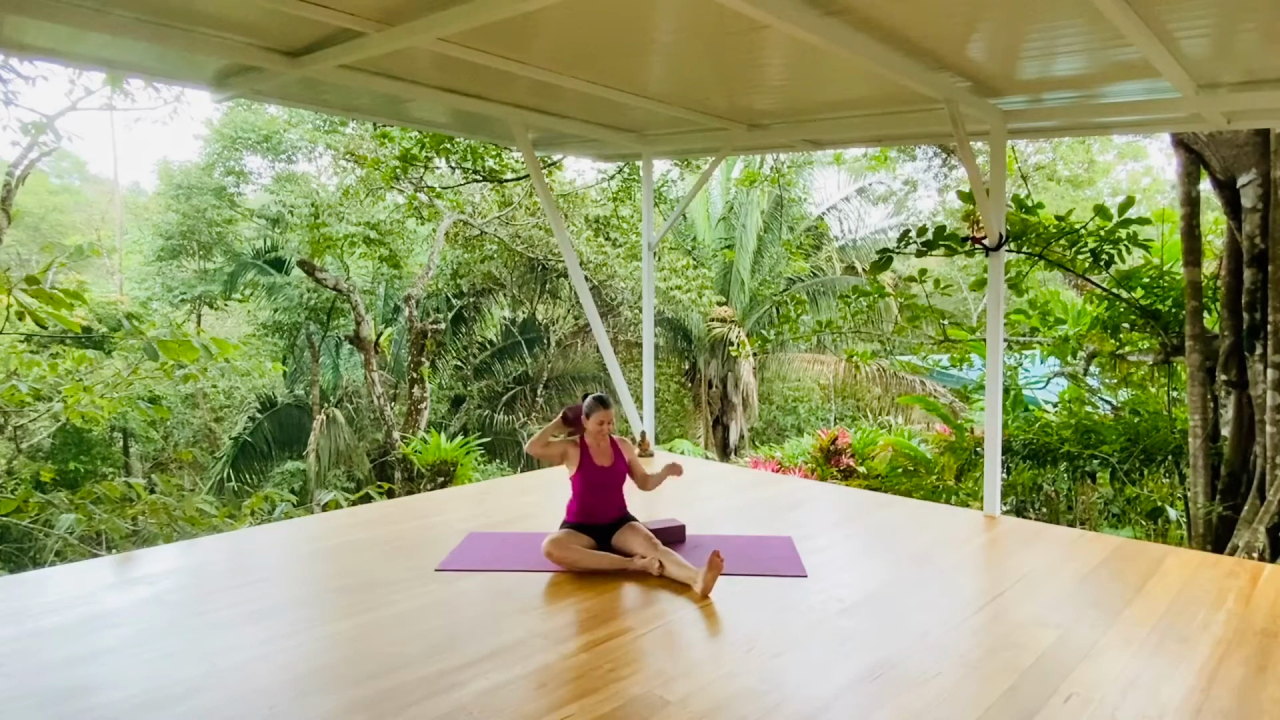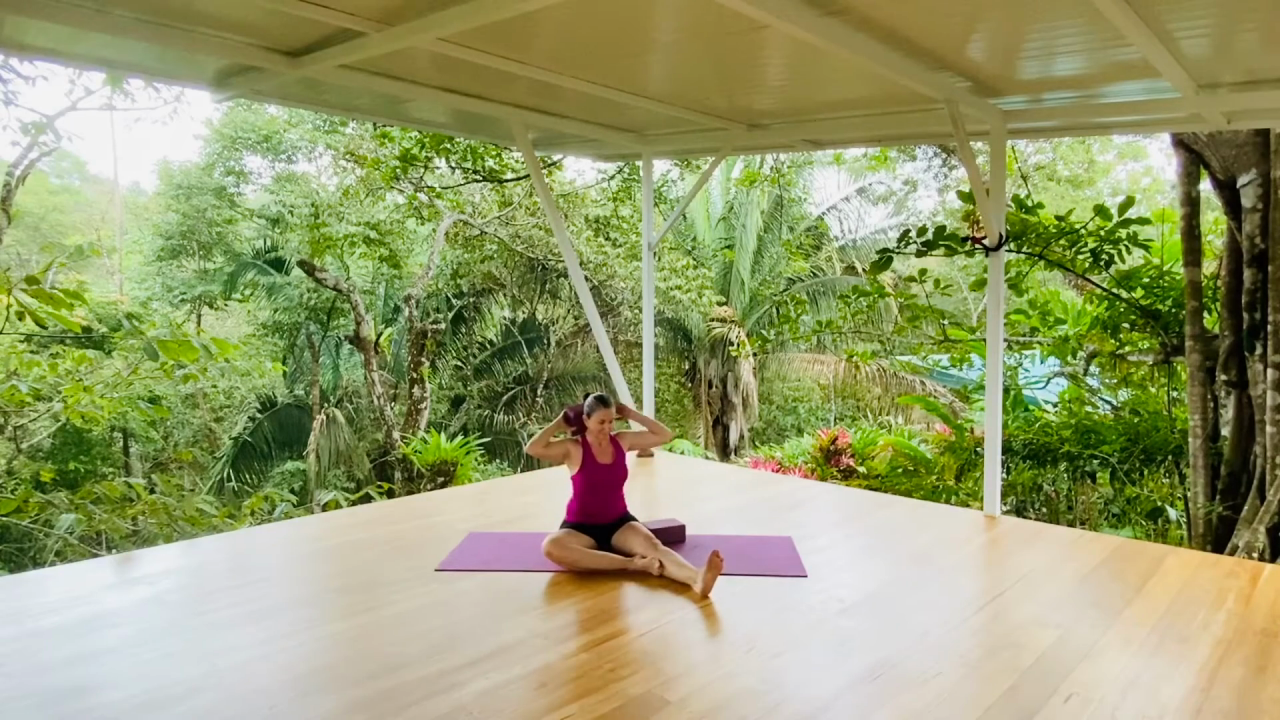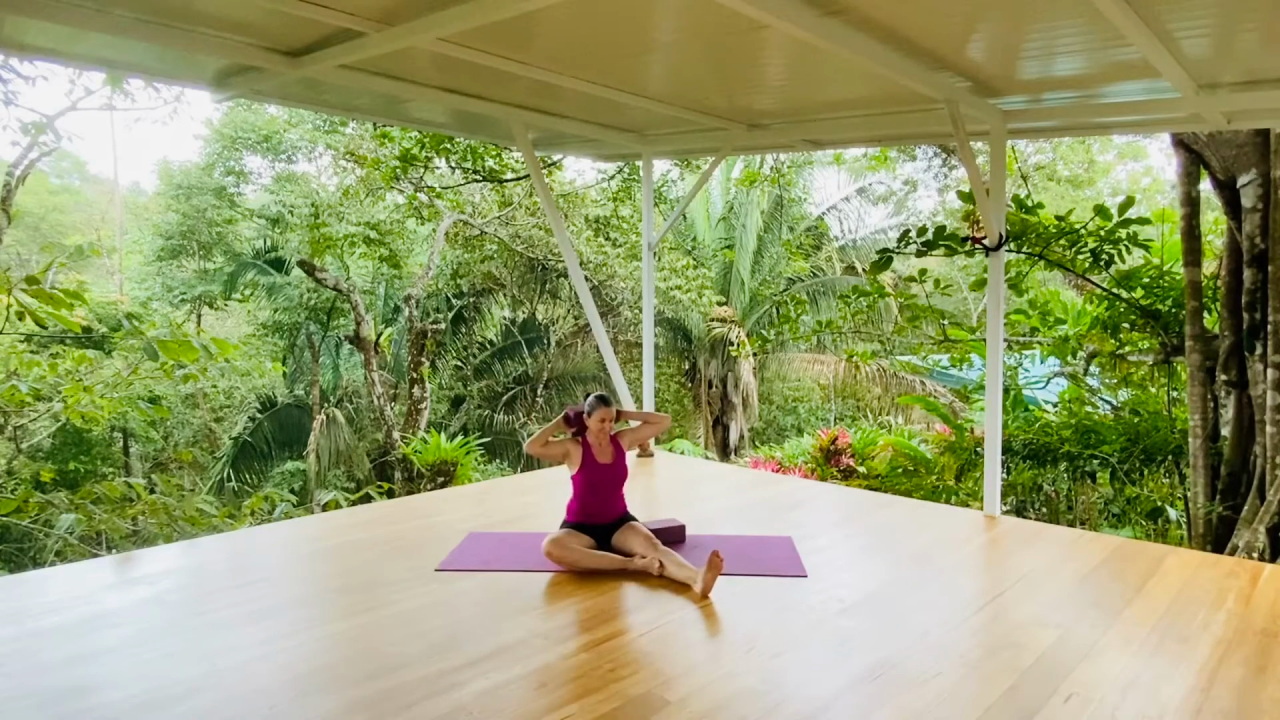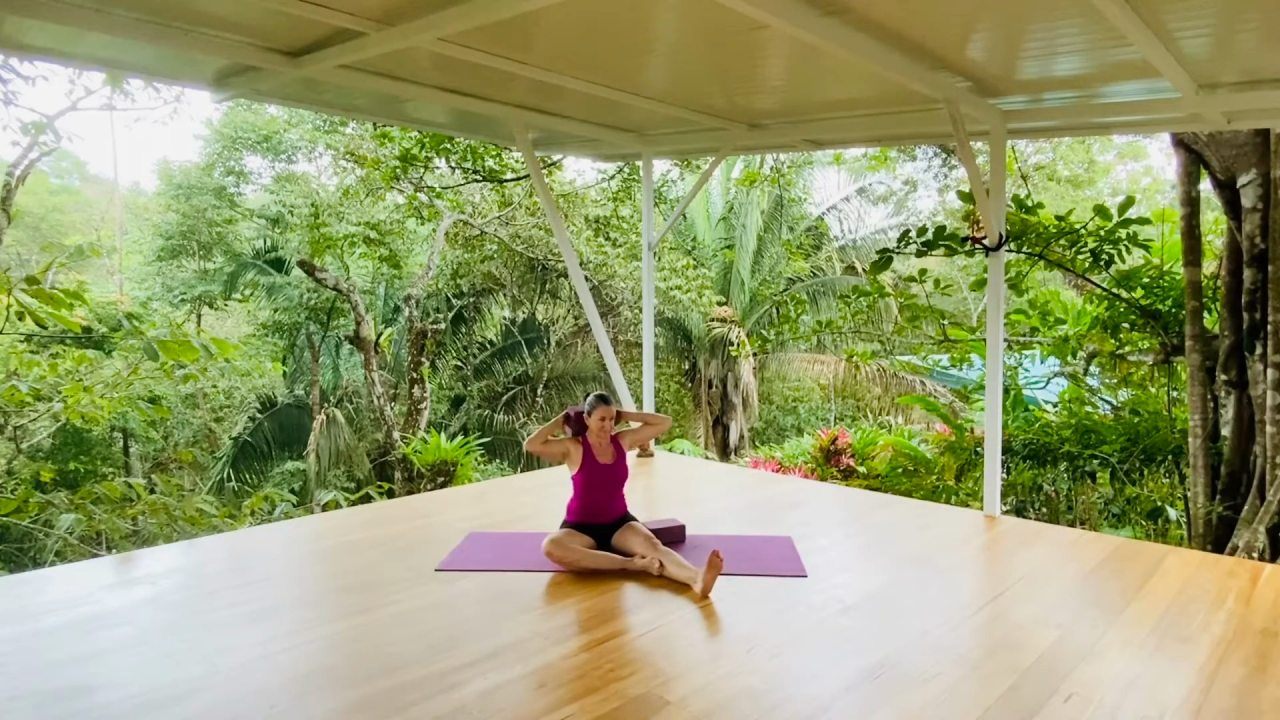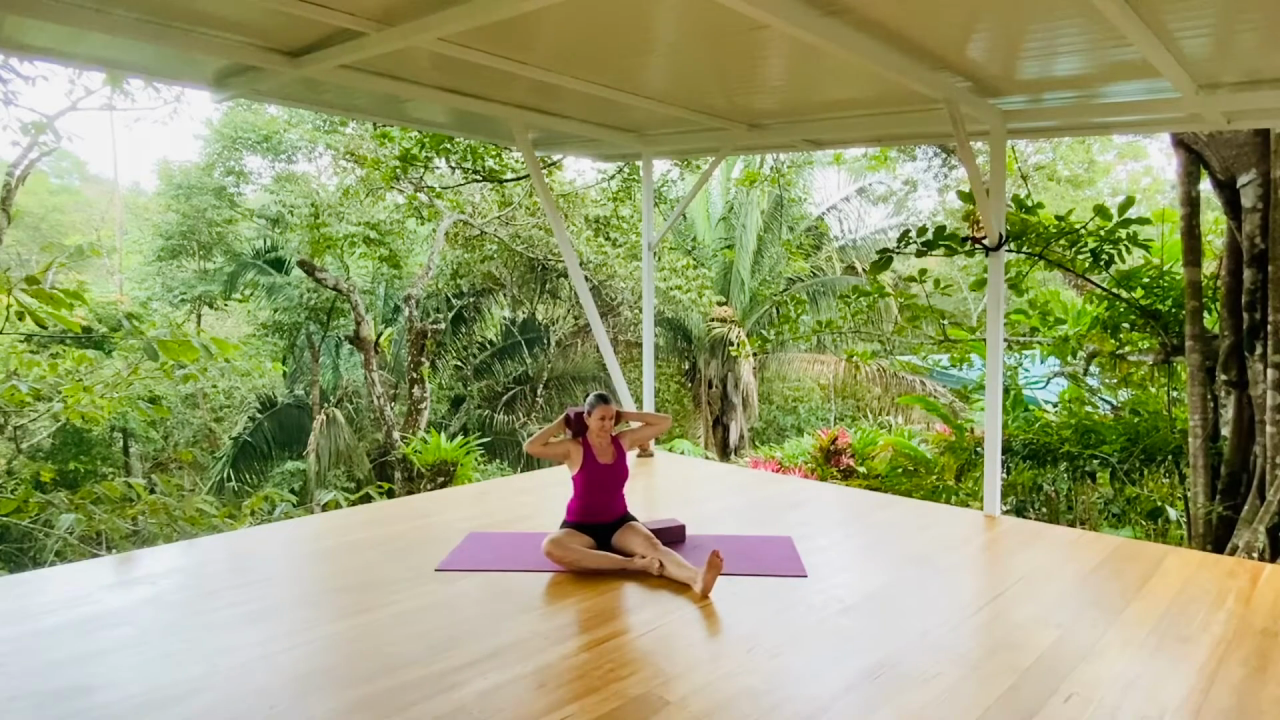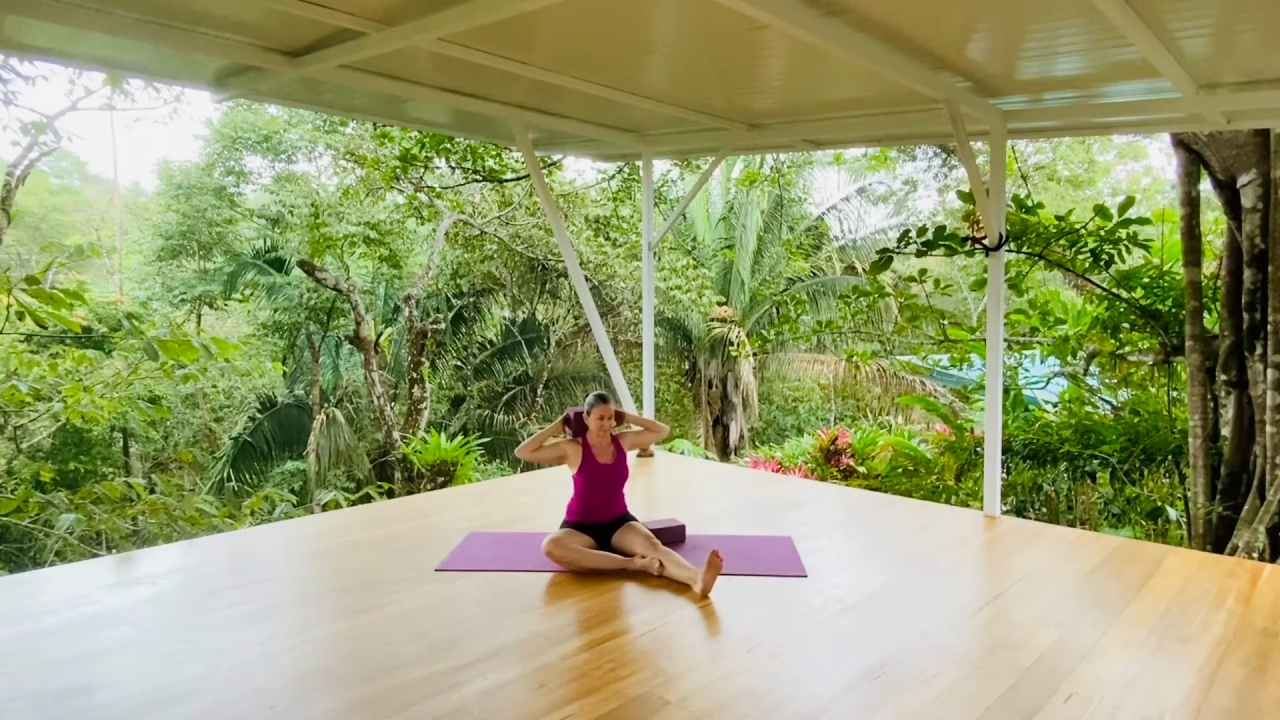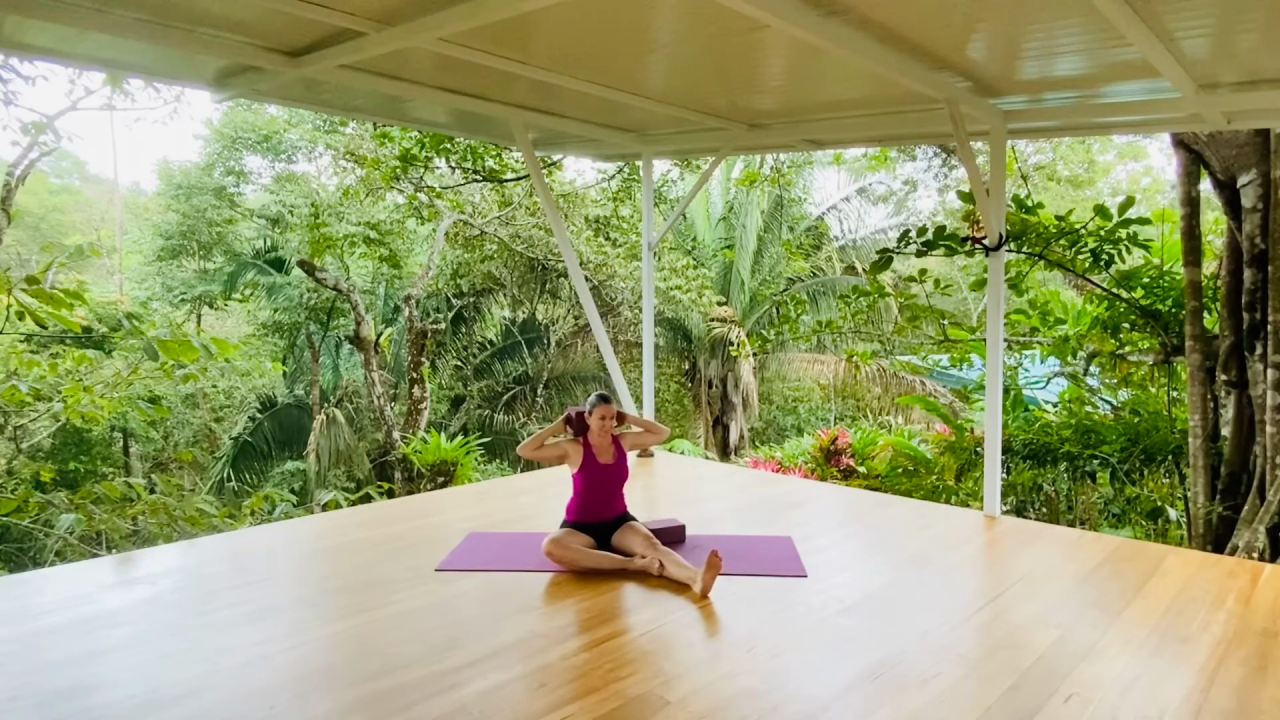
dt=0.4s
person 1, frame 1
left shoulder: (622, 445)
right shoulder: (571, 448)
left elbow: (644, 483)
right elbow: (532, 448)
left wrist: (664, 473)
right wrist: (558, 424)
left hip: (618, 523)
right hip: (581, 527)
left knee: (652, 545)
right knee: (551, 548)
left ankle: (696, 578)
right ankle: (632, 563)
person 1, frame 2
left shoulder: (622, 441)
right shoulder: (573, 448)
left elbow: (665, 435)
right elbow: (532, 449)
left wrist: (631, 415)
right wrist: (559, 423)
left hip: (619, 522)
right hip: (581, 527)
left knee: (652, 545)
right knee: (551, 547)
left ankle: (696, 578)
right ankle: (632, 564)
person 1, frame 3
left shoulder: (622, 440)
right shoulder: (573, 448)
left elbow: (664, 421)
right elbow: (531, 447)
left wrist: (624, 415)
right wrist: (559, 423)
left hip: (619, 522)
right hip: (581, 526)
left knee: (652, 544)
right knee: (551, 547)
left ankle: (696, 578)
right ankle: (631, 563)
person 1, frame 4
left shoulder: (623, 441)
right shoulder: (573, 447)
left elbow: (665, 422)
right elbow: (531, 445)
left wrist: (624, 416)
right wrist: (560, 420)
left hip: (619, 522)
right hip: (581, 527)
left knee: (652, 545)
right knee: (551, 547)
left ankle: (696, 578)
right ankle: (632, 564)
person 1, frame 5
left shoulder: (623, 440)
right shoulder: (574, 448)
left elbow: (665, 422)
right elbow: (531, 447)
left wrist: (625, 416)
right wrist: (560, 424)
left hip: (619, 522)
right hip: (581, 527)
left knee: (651, 544)
right knee: (551, 547)
left ankle: (696, 578)
right ankle: (632, 563)
person 1, frame 6
left shoulder: (623, 441)
right shoulder: (572, 448)
left elbow: (663, 431)
right elbow: (522, 453)
left wrist: (627, 418)
right wrist: (557, 426)
left hip: (618, 522)
right hip: (581, 527)
left knee: (651, 544)
right knee: (551, 546)
left ankle: (696, 578)
right ankle: (631, 563)
person 1, frame 7
left shoulder: (624, 441)
right shoulder: (573, 448)
left elbow: (663, 433)
right elbow: (524, 450)
left wrist: (628, 418)
right wrist: (558, 425)
left hip: (618, 521)
right hip: (581, 526)
left knee: (650, 544)
right knee: (551, 546)
left ankle: (695, 578)
right ankle: (631, 563)
